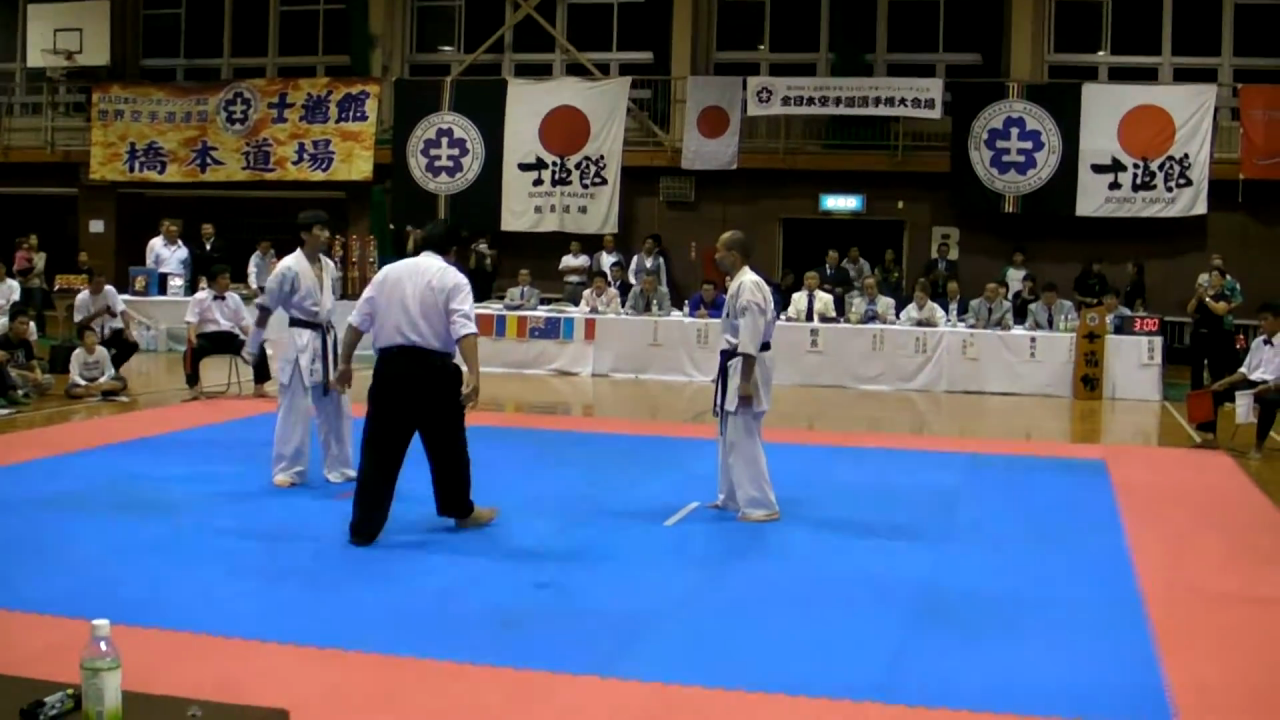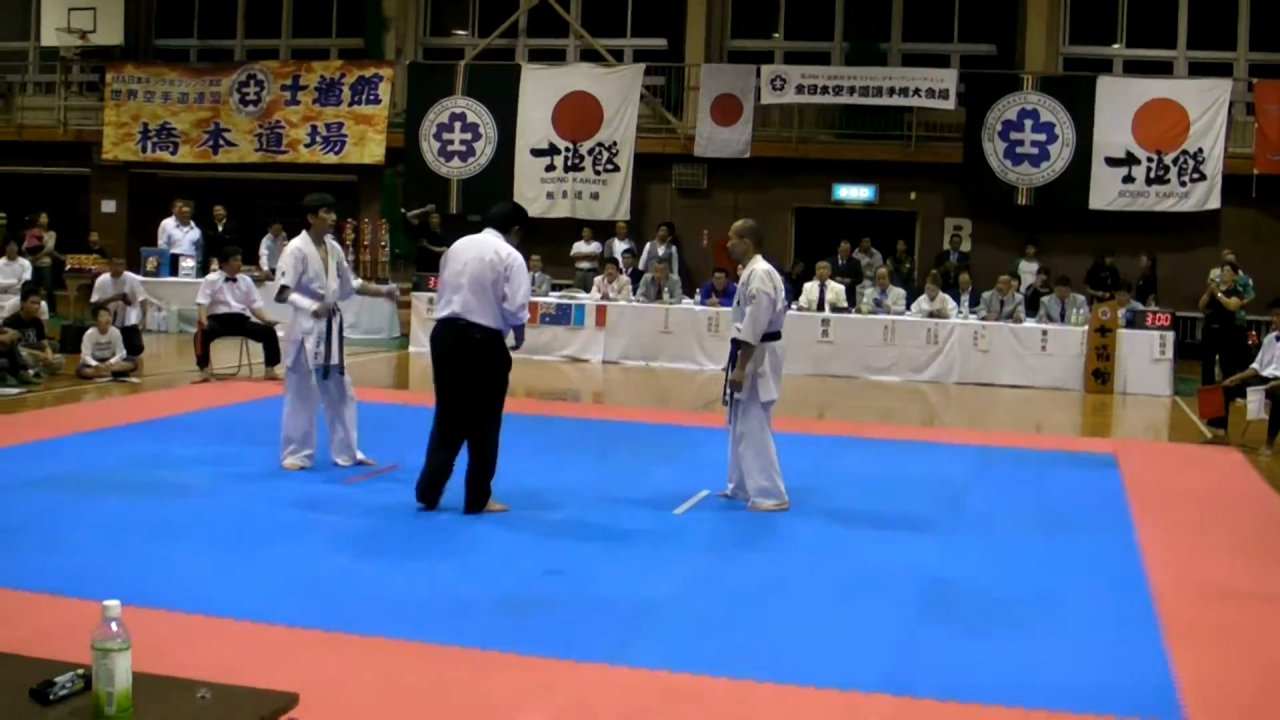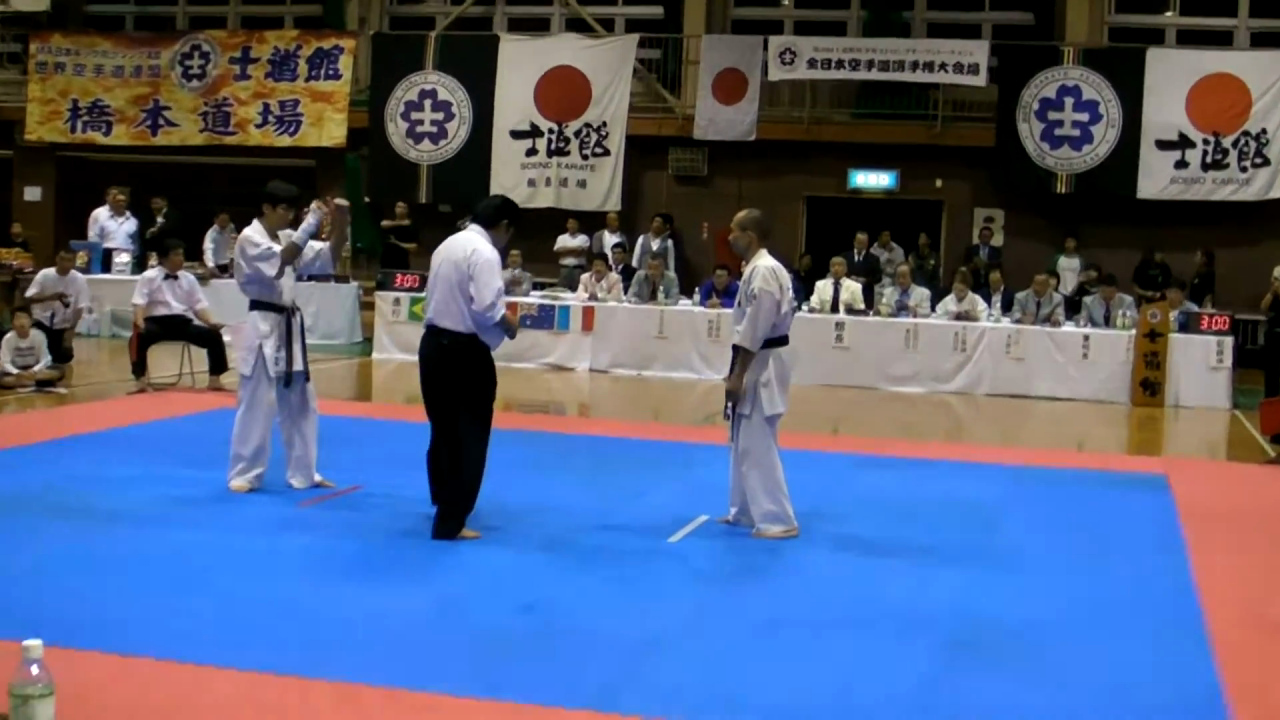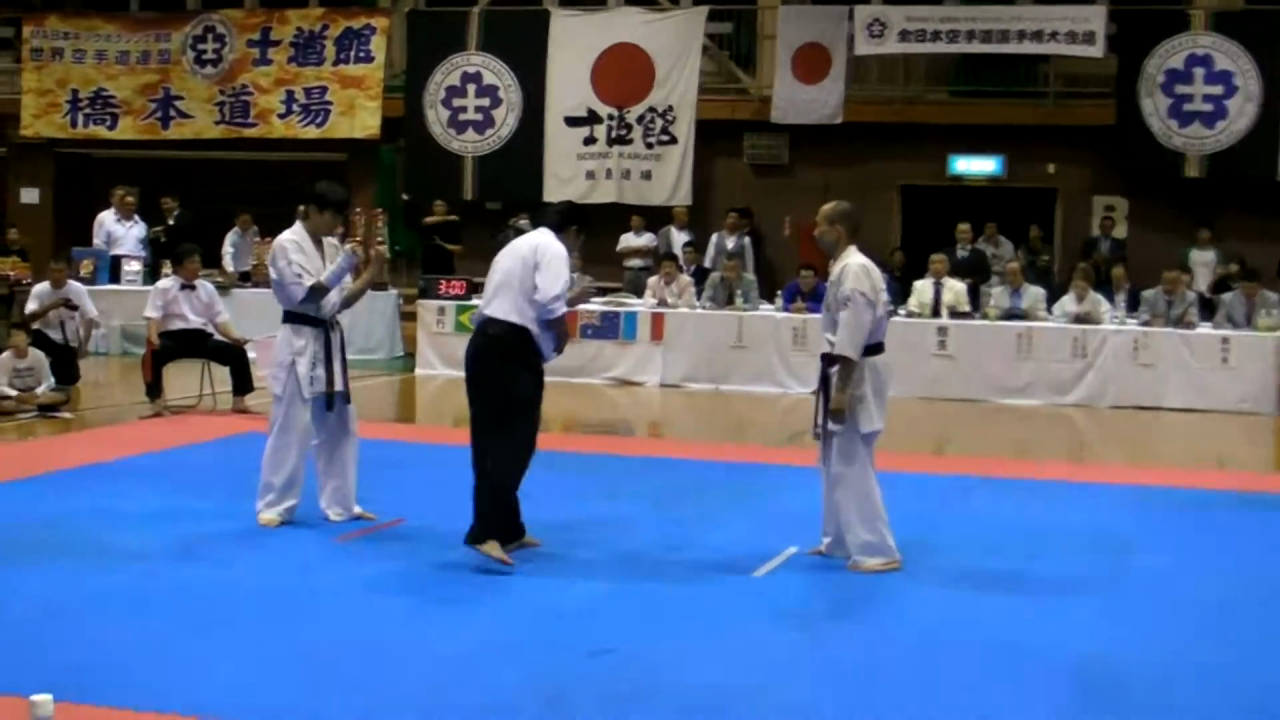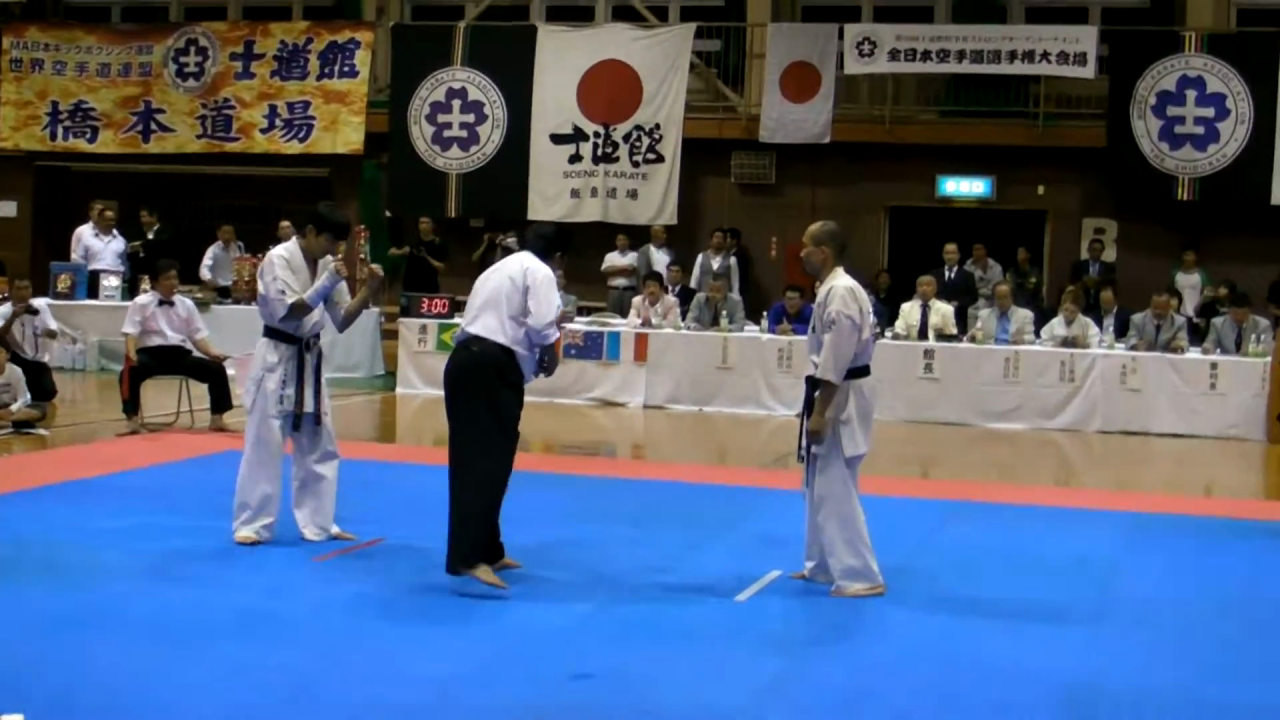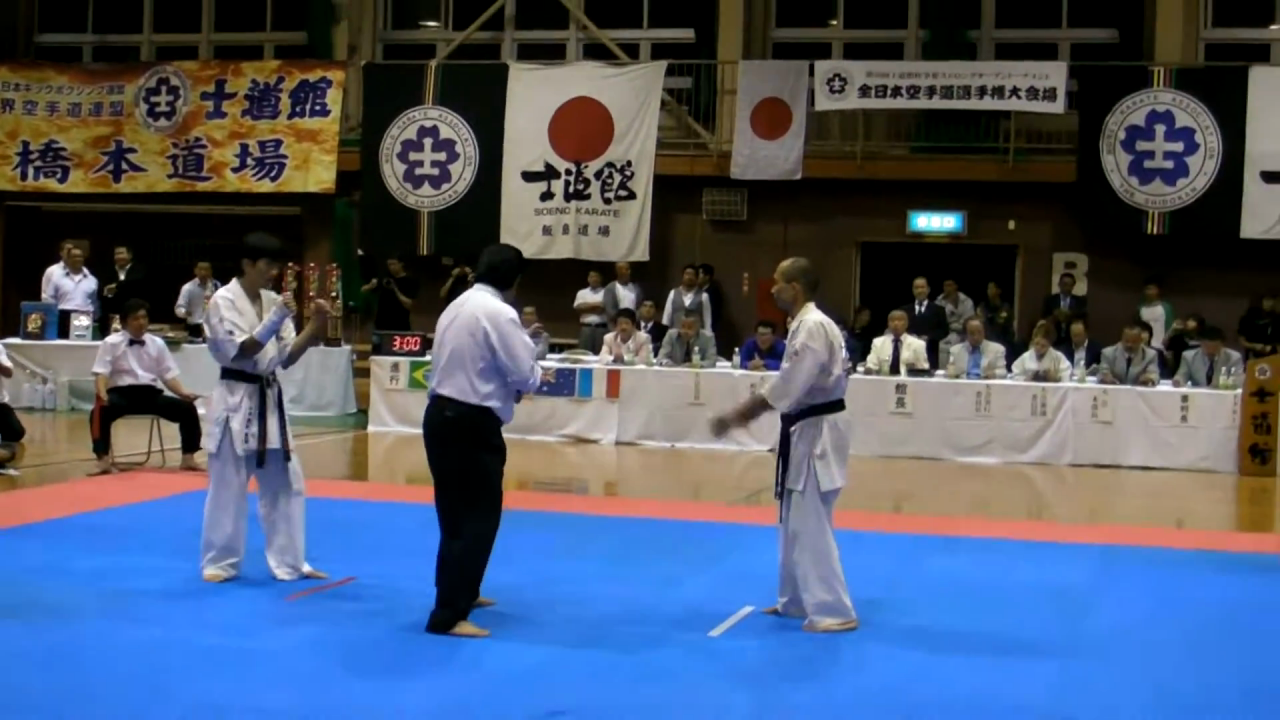
dt=0.4s
person 1, frame 1
left shoulder: (388, 272)
right shoulder: (454, 279)
left elbow: (359, 320)
right elbow: (464, 329)
left wrist: (345, 362)
right wrist: (473, 375)
left hip: (391, 367)
right hip: (433, 369)
left knee: (379, 449)
right knee: (448, 444)
left ankle: (363, 528)
right ankle: (461, 511)
person 1, frame 2
left shoulder: (458, 246)
right shoulder: (510, 256)
right elbow: (515, 310)
right wrist: (519, 335)
left hip: (446, 335)
right hip: (482, 344)
left knee: (448, 418)
right knee: (482, 423)
left ankle: (429, 491)
right ankle: (477, 499)
person 1, frame 3
left shoulder: (448, 245)
right shoulder: (485, 253)
right elbow: (487, 309)
left wrist: (499, 291)
right wrist: (510, 324)
left hip: (435, 345)
right hip: (464, 352)
left knee: (446, 430)
right knee: (467, 435)
left ankle: (447, 498)
right ankle: (450, 523)
person 1, frame 4
left shoulder: (519, 245)
right shoulder: (552, 248)
right elbow: (549, 303)
left wrist: (567, 303)
right wrist: (563, 335)
left hip: (487, 344)
right hip: (510, 349)
left knee: (493, 439)
right knee: (513, 442)
left ankle: (506, 529)
right ankle: (486, 532)
person 1, frame 5
left shoulder: (498, 268)
right shoulder: (539, 271)
right elbow: (542, 326)
left wrist: (533, 355)
right wrist: (549, 360)
left hip: (465, 362)
right hip: (491, 369)
left knee: (475, 458)
right knee: (488, 460)
left ankle: (486, 550)
right ankle: (468, 557)
person 1, frame 6
left shoulder: (457, 306)
right shoulder: (499, 314)
right elbow: (526, 376)
left wrist: (518, 340)
right wrist: (530, 376)
left hip: (442, 415)
right hip: (470, 424)
left knee: (459, 513)
right knee: (476, 518)
left ankle: (461, 591)
right ankle: (448, 615)
person 2, frame 1
left shoulder: (748, 285)
right shoulder: (740, 283)
left elbow: (751, 338)
left wrist: (746, 381)
left hip: (746, 368)
right hip: (737, 366)
left knee: (744, 438)
right knee: (731, 436)
person 2, frame 2
left shoulder: (759, 273)
right shoulder: (753, 271)
left elbow: (754, 326)
left wrist: (740, 367)
left hip: (756, 357)
right hip: (751, 356)
left knee: (754, 427)
right knee: (741, 425)
person 2, frame 3
left shoulder: (763, 270)
right shoulder: (760, 268)
left elbow: (755, 330)
left wrist: (737, 375)
left hip: (759, 366)
right hip: (756, 364)
left knee: (757, 445)
right knee: (745, 442)
left ankle: (778, 520)
right ankle: (745, 511)
person 2, frame 4
left shoulder: (853, 269)
right shoulder: (846, 267)
left elbow: (852, 338)
left wrist: (841, 391)
left hip: (855, 376)
right hip: (847, 374)
left knee: (852, 466)
right knee: (836, 464)
left ankle: (877, 551)
right ankle: (840, 541)
person 2, frame 5
left shoulder: (840, 291)
right shoulder: (833, 289)
left elbow: (835, 361)
left wrist: (819, 413)
left hip: (840, 398)
right hip: (833, 397)
left knee: (836, 490)
right knee: (821, 487)
left ankle: (861, 576)
right ankle: (822, 565)
person 2, frame 6
left shoulder: (811, 326)
right shoulder: (808, 323)
left elbow: (788, 386)
right elbow: (793, 385)
left wrist: (739, 415)
right wrist: (748, 411)
left hip: (818, 432)
right hip: (810, 428)
left knee: (810, 526)
right knee: (796, 523)
left ankle: (835, 612)
right ankle: (796, 601)
person 3, frame 1
left shoulder: (329, 266)
right shoulder: (289, 267)
right elbow: (265, 308)
right wrist: (252, 347)
left hip: (326, 341)
right hip: (301, 342)
left knee: (337, 410)
right knee: (296, 410)
person 3, frame 2
left shoulder: (334, 248)
right shoulder: (296, 248)
left elbow: (348, 286)
right elbow: (281, 292)
left wrist: (382, 292)
right wrist: (309, 307)
left hip: (331, 324)
right hip: (306, 327)
left knee: (341, 393)
right knee: (301, 394)
person 3, frame 3
left shoulder: (286, 236)
right shoulder: (250, 238)
left elbow: (328, 259)
right elbow: (282, 262)
left wrist: (340, 223)
right wrist: (311, 223)
left hip: (289, 326)
right hip: (263, 328)
left knee: (301, 405)
right knee: (257, 405)
left ankle: (303, 472)
right ankle: (244, 474)
person 3, frame 4
left shoulder: (333, 246)
right shoulder: (287, 244)
left elbow: (341, 302)
right elbow: (306, 295)
left wrist: (373, 271)
right wrist: (343, 265)
left hip: (330, 341)
right hip: (299, 343)
left knee: (339, 430)
right knee: (290, 429)
left ankle: (340, 504)
right ankle: (274, 506)
person 3, frame 5
left shoulder: (328, 265)
right shoulder: (278, 259)
left elbow: (342, 320)
right elbow: (288, 312)
left wrist: (369, 291)
right wrist: (327, 283)
left hip: (309, 360)
right hip: (276, 360)
left knee: (319, 449)
right knee: (264, 448)
left ankle: (318, 523)
right ankle: (251, 524)
person 3, frame 6
left shoulder: (272, 301)
right shoulder: (224, 300)
left elbow: (286, 357)
right elbow: (239, 352)
left wrist: (315, 326)
right wrist: (277, 318)
left hip: (269, 399)
right hip: (235, 400)
left knee: (286, 485)
right knee: (228, 488)
left ankle: (290, 562)
right ankle: (219, 562)
